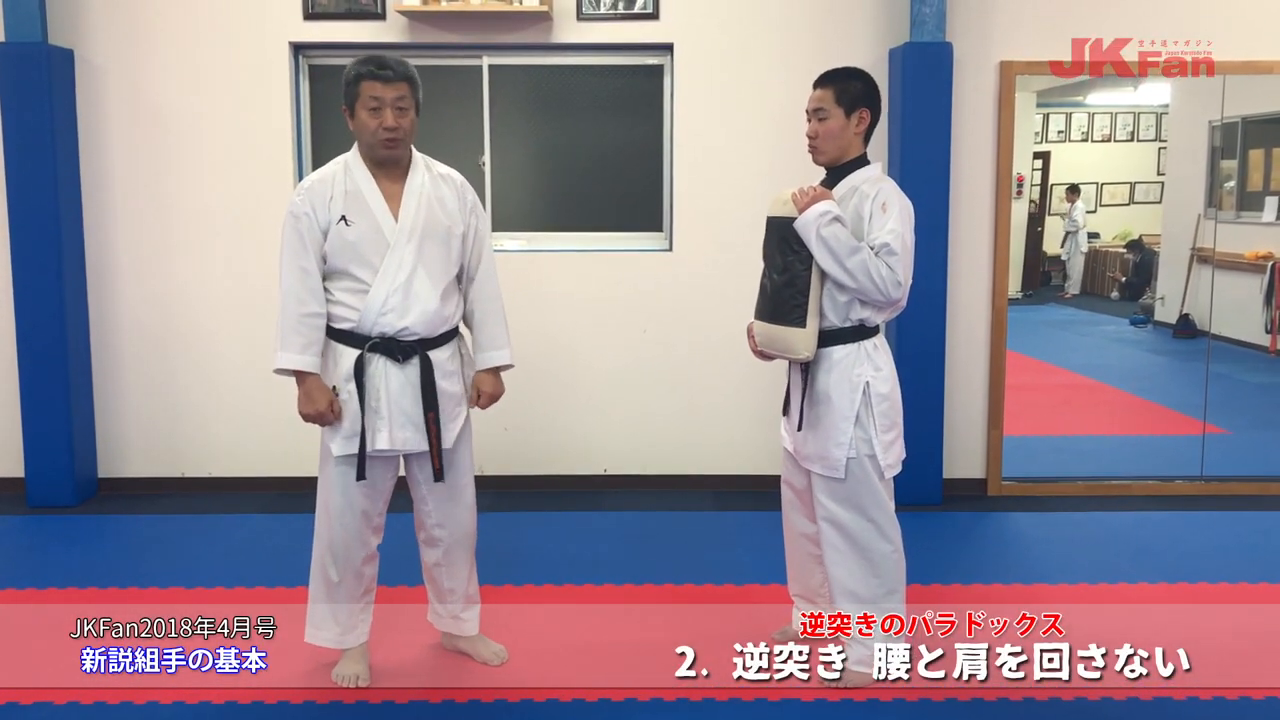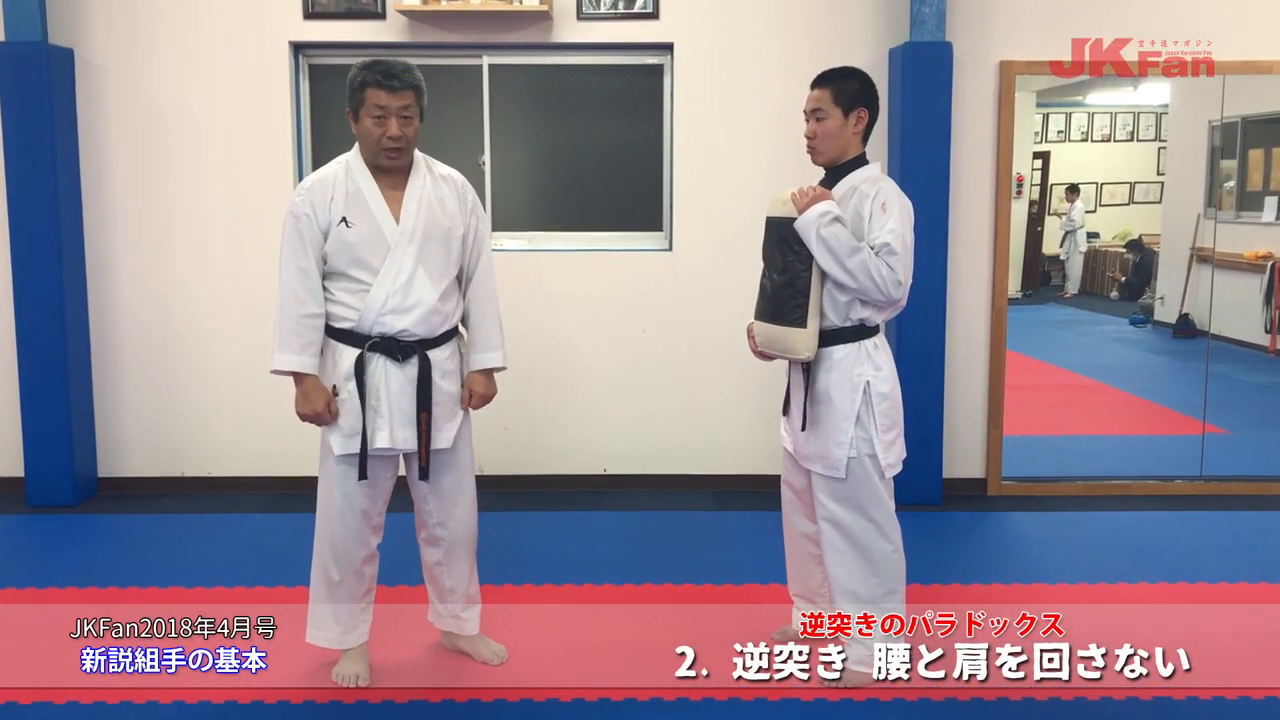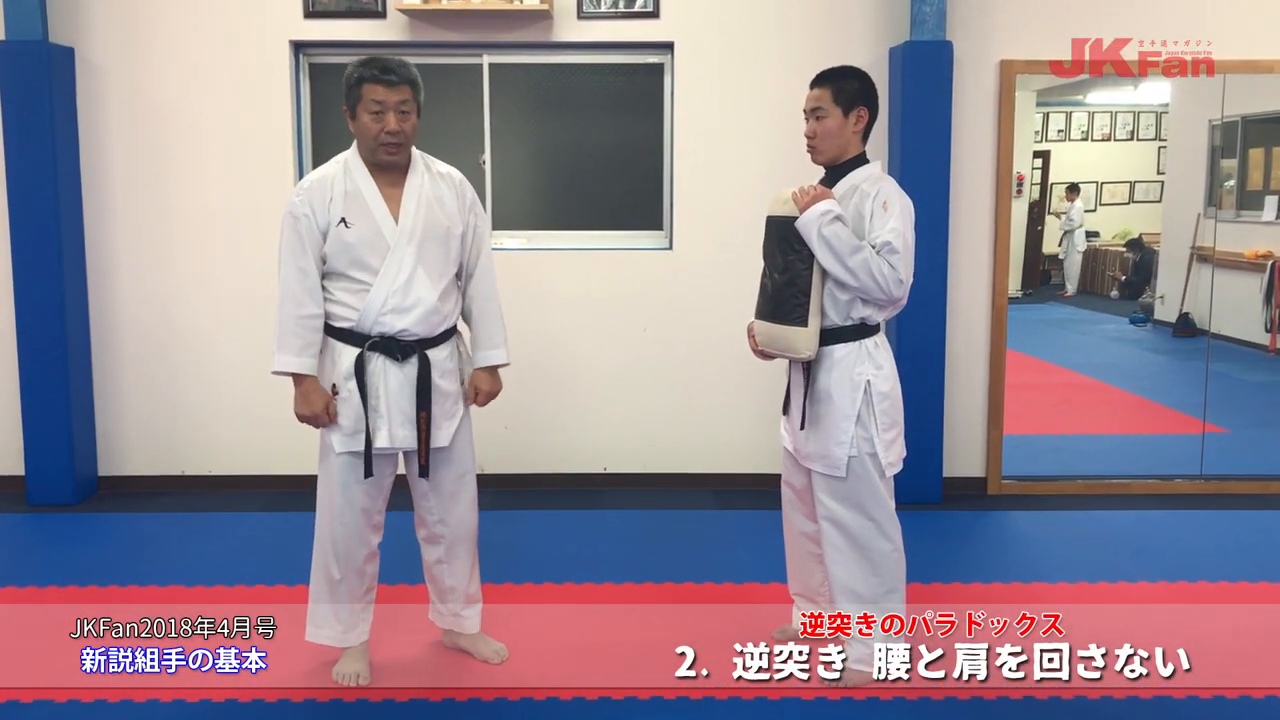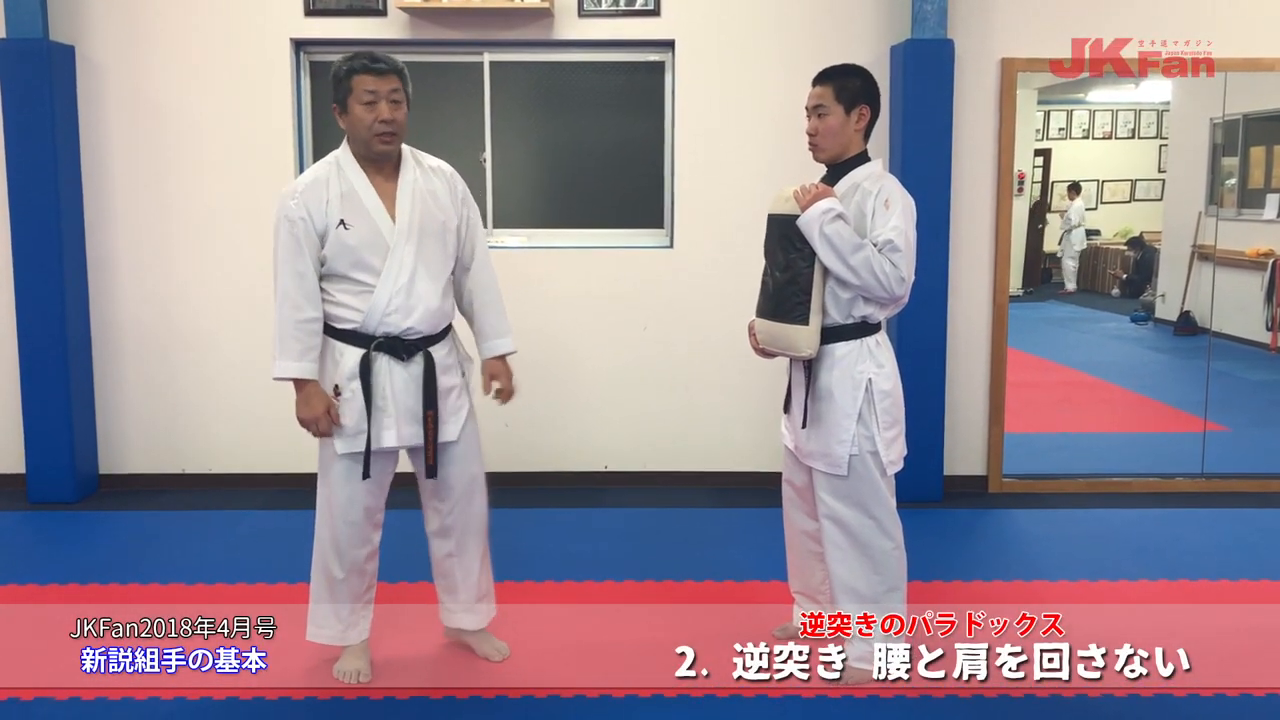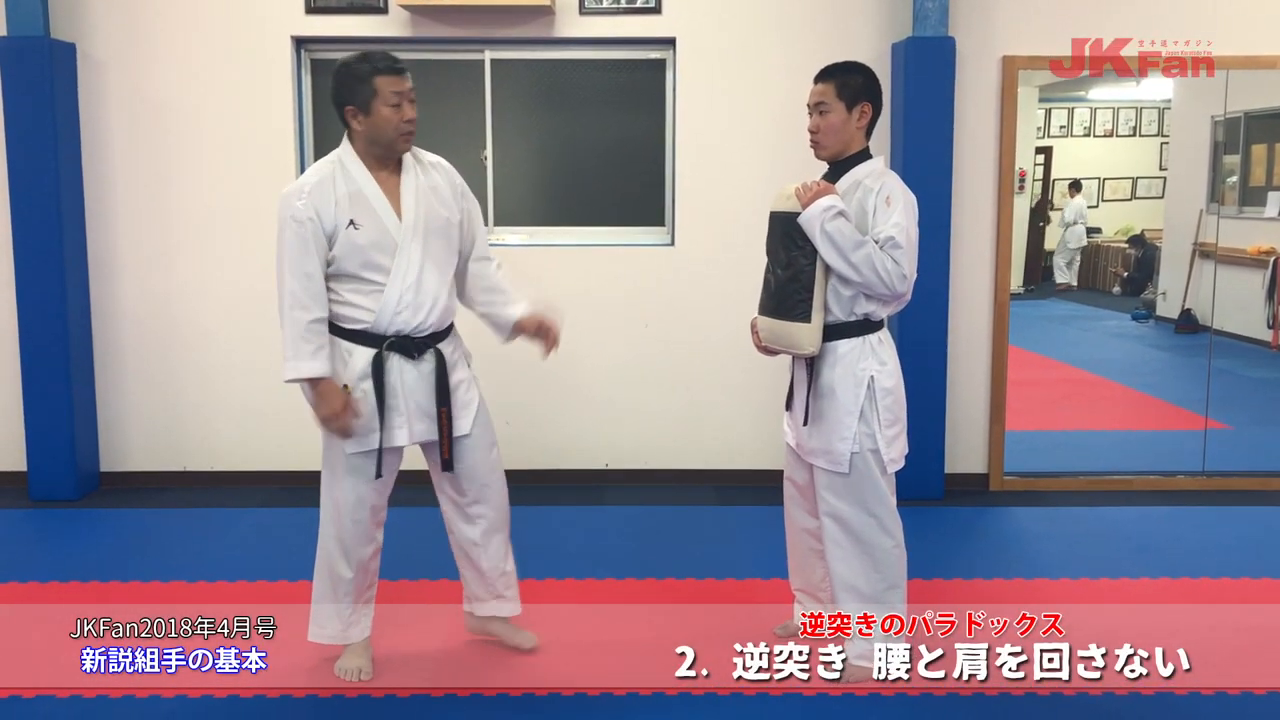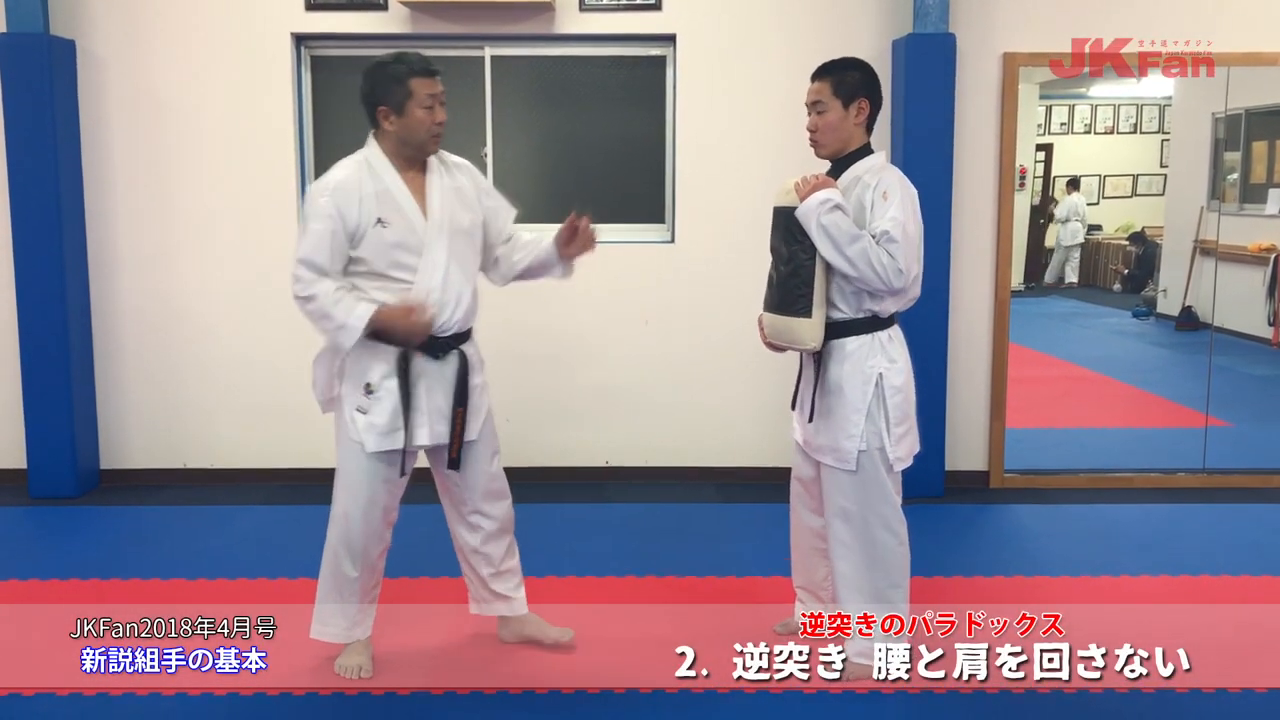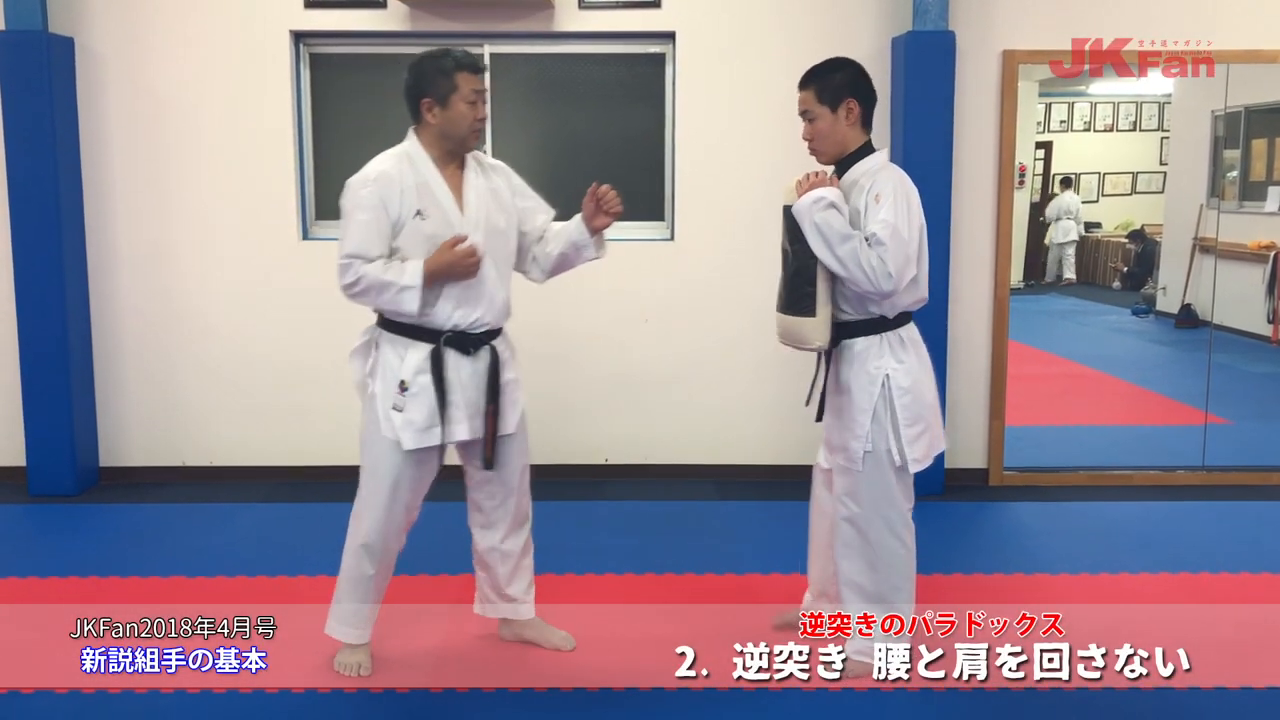
dt=0.2s
person 1, frame 1
left shoulder: (452, 188)
right shoulder: (319, 194)
left elbow: (480, 282)
right elbow: (301, 292)
left wrist: (489, 362)
right wrist: (307, 377)
left hip: (437, 374)
right hip: (358, 376)
left knee: (449, 511)
right knee: (349, 517)
left ankle: (457, 623)
right ankle: (349, 637)
person 1, frame 2
left shoulder: (453, 190)
right shoulder: (320, 194)
left elbow: (479, 283)
right elbow: (301, 294)
left wrist: (483, 364)
right wrist: (305, 377)
left hip: (437, 373)
right hip: (358, 375)
left knee: (451, 510)
right knee: (350, 516)
left ankle: (458, 622)
right ankle: (350, 636)
person 1, frame 3
left shoulder: (451, 187)
right shoulder: (318, 194)
left elbow: (478, 280)
right elbow: (300, 294)
left wrist: (487, 360)
right wrist: (304, 378)
left hip: (435, 371)
right hip: (356, 374)
left knee: (451, 508)
right knee: (350, 515)
left ankle: (458, 622)
right ankle: (349, 636)
person 1, frame 4
left shoulder: (442, 181)
right shoulder: (310, 195)
left elbow: (474, 272)
right elbow: (297, 297)
left wrist: (495, 351)
right wrist: (306, 384)
left hip: (435, 368)
right hip: (356, 374)
left knee: (461, 500)
right knee: (350, 515)
left ankle: (466, 619)
right ankle: (349, 636)
person 1, frame 5
left shoulder: (440, 178)
right shoulder: (313, 195)
left elbow: (473, 264)
right elbow: (300, 298)
left wrist: (517, 317)
right wrist: (320, 382)
left hip: (440, 364)
right hip: (364, 374)
left knee: (480, 489)
right knee: (354, 513)
left ankle: (490, 608)
right ankle: (349, 633)
person 1, frame 6
left shoulder: (462, 178)
right shoulder: (340, 190)
left elbow: (501, 254)
right elbow: (311, 285)
left wrist: (557, 248)
right wrist: (378, 318)
left hip: (456, 367)
right hip: (382, 372)
left knee: (482, 498)
right knee: (363, 512)
left ankle: (509, 612)
right ankle: (348, 631)
person 1, frame 7
left shoulder: (497, 179)
right shoulder: (380, 181)
left elbow: (537, 255)
right elbow: (355, 276)
left wrist: (586, 229)
right wrist: (427, 272)
left hip: (486, 364)
right hip: (412, 368)
left knee: (505, 496)
right knee: (385, 507)
left ankle: (512, 612)
right ankle: (352, 630)
person 2, frame 1
left shoulder: (881, 195)
right shoulder: (820, 195)
left elbow: (889, 282)
left wrist: (821, 220)
left hip: (853, 373)
right hip: (809, 369)
left knee: (859, 515)
right knee: (805, 504)
left ankle: (873, 646)
right ankle: (816, 614)
person 2, frame 2
left shoulder: (880, 196)
right shoulder: (819, 196)
left elbow: (889, 282)
left wrist: (821, 221)
left hip: (853, 373)
right hip: (809, 369)
left knee: (859, 514)
right knee: (805, 504)
left ankle: (872, 646)
right ankle: (816, 614)
person 2, frame 3
left shoulder: (880, 194)
right shoulder: (818, 195)
left elbow: (889, 281)
left wrist: (822, 221)
left hip: (853, 372)
right hip: (809, 369)
left knee: (859, 514)
right knee: (805, 503)
left ankle: (872, 645)
right ankle: (816, 614)
person 2, frame 4
left shoulder: (883, 192)
right shoulder: (820, 193)
left elbow: (891, 279)
left wrist: (824, 219)
left hip: (854, 370)
right hip: (810, 366)
left knee: (860, 513)
right knee: (806, 503)
left ankle: (873, 644)
right ankle: (817, 612)
person 2, frame 5
left shoulder: (883, 190)
right shoulder: (822, 190)
left elbow: (893, 276)
left wrist: (825, 216)
left hip: (856, 367)
right hip: (813, 362)
left knee: (859, 510)
right knee: (806, 499)
left ankle: (873, 642)
right ankle: (818, 609)
person 2, frame 6
left shoulder: (885, 185)
right shoulder: (827, 186)
left elbow: (891, 272)
left wrist: (822, 209)
left hip: (865, 363)
right hip: (824, 359)
left knee: (864, 509)
right knee: (814, 497)
left ankle: (874, 640)
right ankle: (820, 609)
person 2, frame 7
left shoulder: (885, 185)
right shoulder: (841, 184)
left elbow: (879, 274)
left wrist: (817, 207)
left hip: (881, 364)
right hip: (852, 359)
left knee: (873, 508)
right knee: (835, 492)
left ankle: (876, 637)
right ankle: (829, 604)
